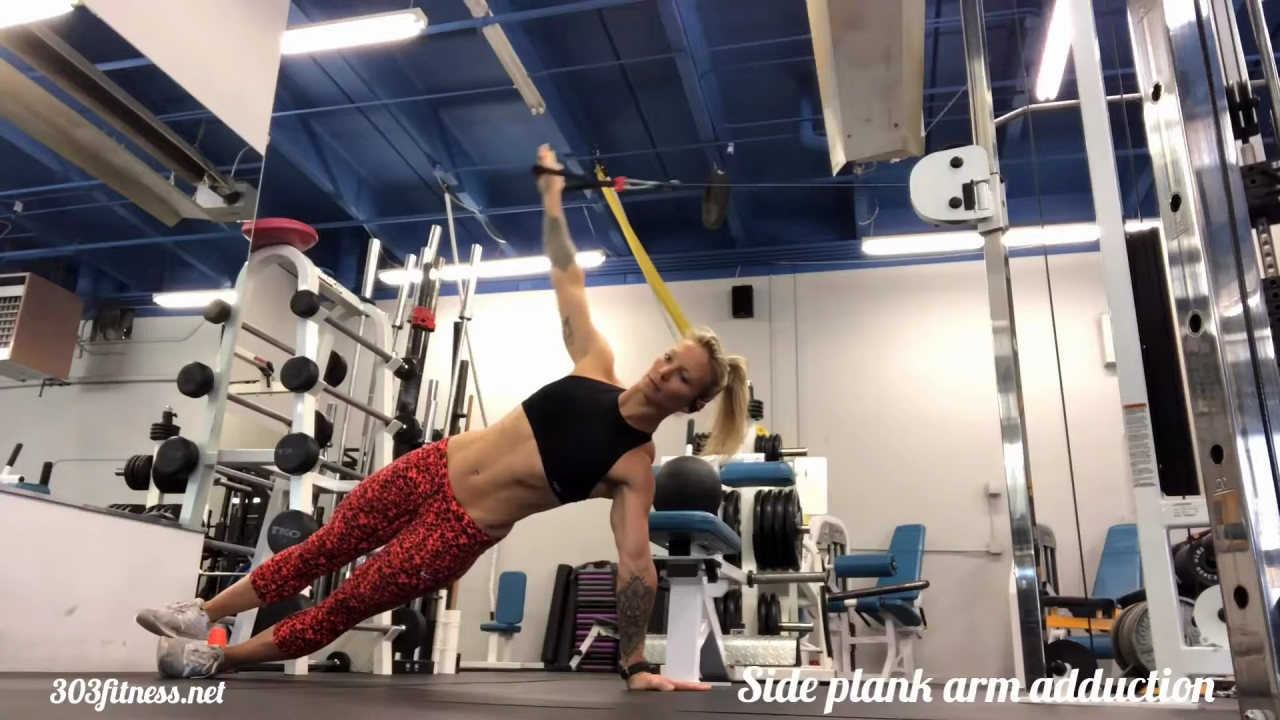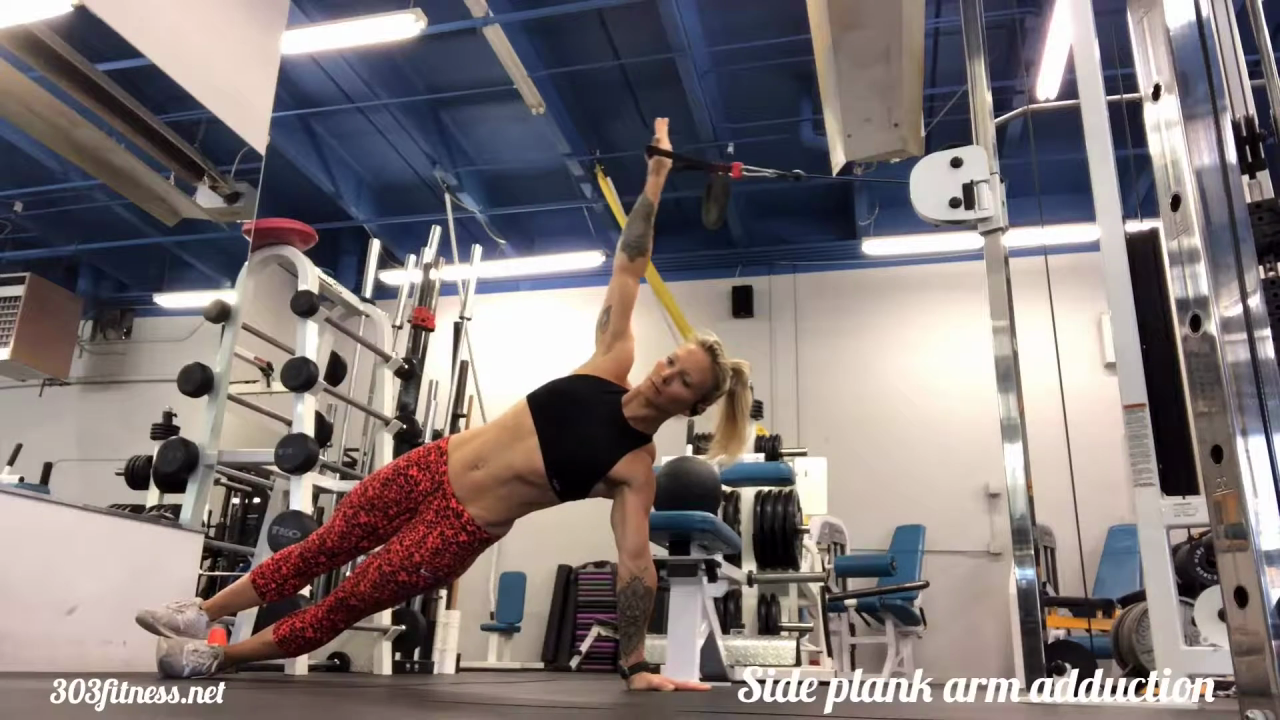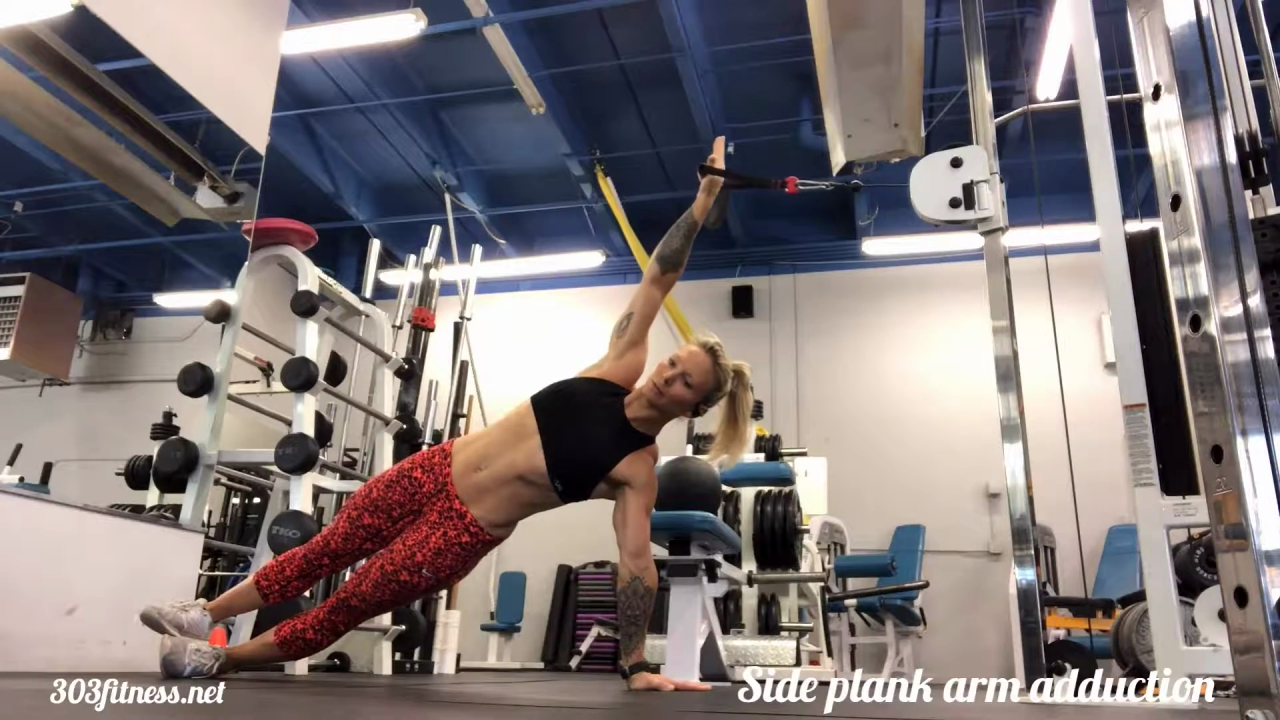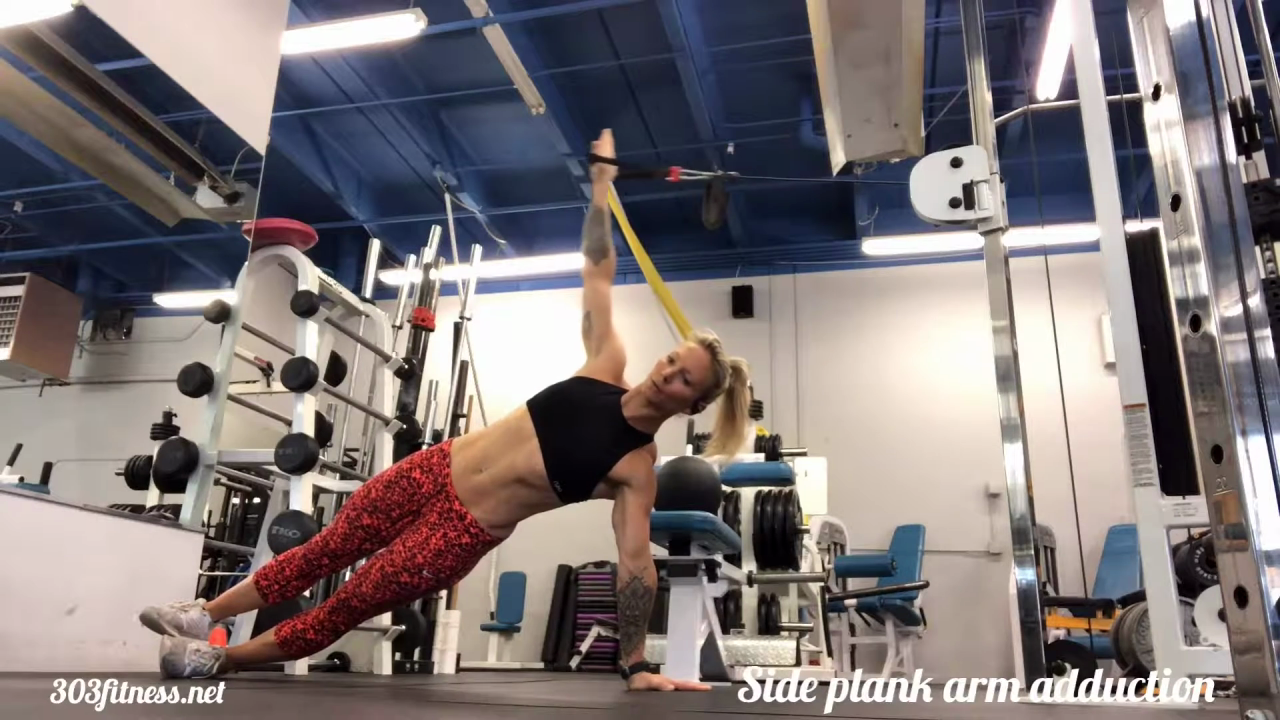
dt=0.7s
person 1, frame 1
left shoulder: (635, 467)
right shoulder: (597, 369)
left elbow: (636, 562)
right elbow: (567, 278)
left wrist: (636, 665)
right wrist: (551, 193)
left hip: (462, 531)
right hip: (435, 469)
left knee: (344, 608)
right knee: (322, 550)
left ankle: (218, 658)
right ankle: (201, 614)
person 1, frame 2
left shoulder: (636, 468)
right shoulder: (610, 368)
left elbow: (636, 561)
right elbow: (627, 269)
left wrist: (636, 665)
right wrist: (655, 178)
left hip: (461, 530)
right hip: (434, 467)
left knee: (343, 608)
right knee: (323, 548)
left ankle: (216, 658)
right ankle: (201, 613)
person 1, frame 3
left shoulder: (638, 469)
right shoulder: (618, 371)
left elbow: (636, 563)
right elbow: (656, 281)
left wrist: (636, 664)
right wrist: (703, 200)
left hip: (465, 531)
right hip: (438, 470)
left knee: (346, 607)
right knee: (324, 551)
left ankle: (220, 658)
right ankle: (205, 613)
person 1, frame 4
left shoulder: (638, 468)
right shoulder: (607, 369)
left elbow: (636, 561)
right elbow: (598, 276)
left wrist: (636, 663)
right wrist: (599, 186)
left hip: (465, 532)
right hip: (438, 471)
left knee: (344, 609)
right knee: (325, 551)
left ankle: (218, 659)
right ankle: (203, 614)
